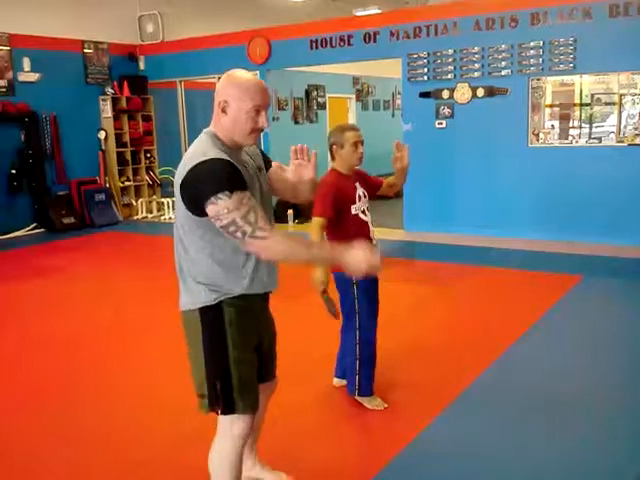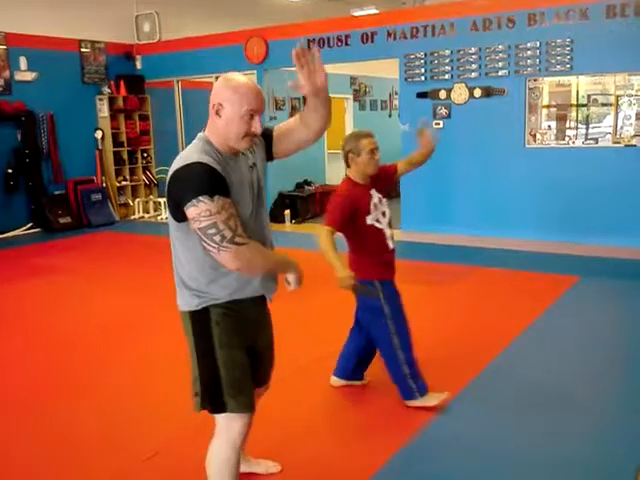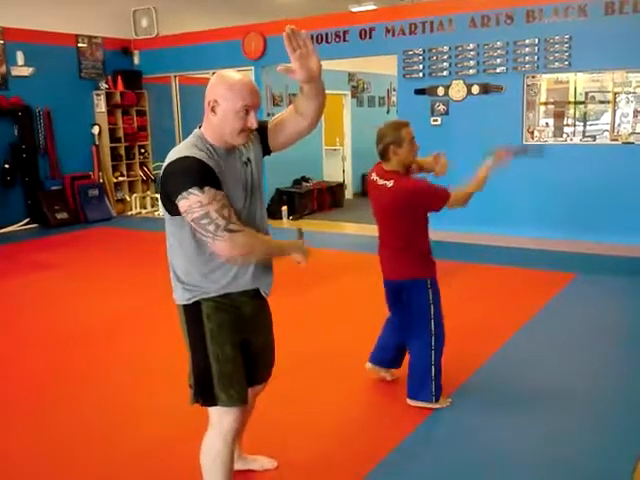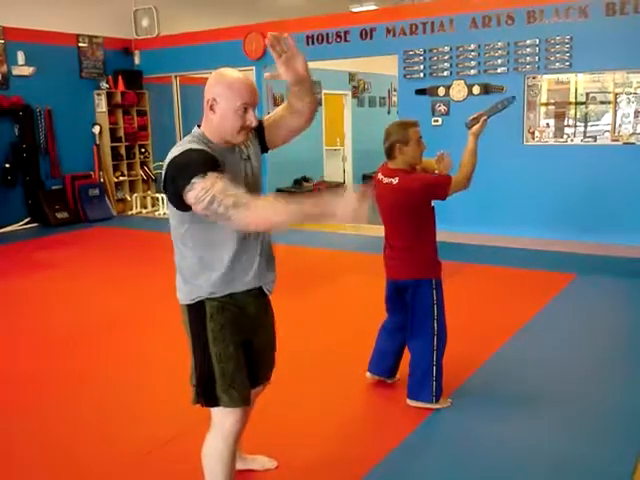
dt=0.5s
person 1, frame 1
left shoulder: (248, 153)
right shoulder: (211, 167)
left elbow: (293, 192)
right elbow: (266, 242)
left wrist: (303, 180)
right wrist: (342, 255)
left hip: (248, 298)
right hip: (218, 307)
left knee: (262, 389)
right knee: (236, 420)
person 1, frame 2
left shoulder: (251, 146)
right shoulder: (195, 173)
left elbow: (308, 129)
right elbow: (235, 254)
left wrist: (317, 93)
right wrist: (288, 266)
left hip: (250, 298)
right hip: (215, 308)
left knee: (254, 389)
right knee: (233, 417)
person 1, frame 3
left shoulder: (247, 141)
right shoulder: (187, 166)
left elbow: (304, 119)
right elbow: (230, 244)
left wrist: (311, 80)
right wrist: (290, 247)
left hip: (250, 291)
right hip: (211, 302)
left knee: (253, 383)
right knee: (226, 413)
person 1, frame 4
left shoulder: (245, 139)
right shoulder: (189, 161)
left elbow: (298, 115)
right elbow: (249, 214)
left wrist: (298, 80)
right wrist: (330, 206)
left hip: (251, 291)
right hip: (215, 301)
left knee: (252, 386)
right knee: (229, 413)
person 2, frame 1
left shoulder: (359, 177)
right shoulder: (331, 185)
left elbow: (391, 188)
right elbow: (316, 228)
left wrist: (401, 170)
right wrist: (321, 265)
right hip: (350, 269)
left knee: (358, 324)
right knee: (362, 328)
left ankle: (345, 374)
right ankle: (360, 389)
person 2, frame 2
left shoulder: (377, 177)
right shoulder: (344, 196)
left elbow: (408, 164)
right elbow: (324, 235)
left wrist: (427, 149)
right wrist: (340, 268)
left hip: (379, 272)
right hip: (371, 277)
left knee: (366, 325)
right knee: (394, 332)
left ankle: (345, 374)
right ankle: (415, 393)
person 2, frame 3
left shoulder: (376, 173)
right shoulder: (409, 189)
left elbow: (413, 164)
right elbow: (460, 199)
left wrist: (431, 165)
right wrist: (489, 165)
left hip: (390, 266)
right hip: (415, 270)
left knee: (400, 317)
right knee: (426, 331)
left ankle: (381, 361)
right ankle: (423, 394)
person 2, frame 4
left shoulder: (382, 175)
right shoulder: (415, 186)
left elbow: (417, 167)
right elbow: (462, 181)
left wrist: (436, 167)
right wrist: (473, 138)
left hip: (394, 267)
right hip: (420, 271)
left knee: (397, 320)
right knee: (428, 332)
left ankle: (380, 369)
right ankle: (423, 394)
